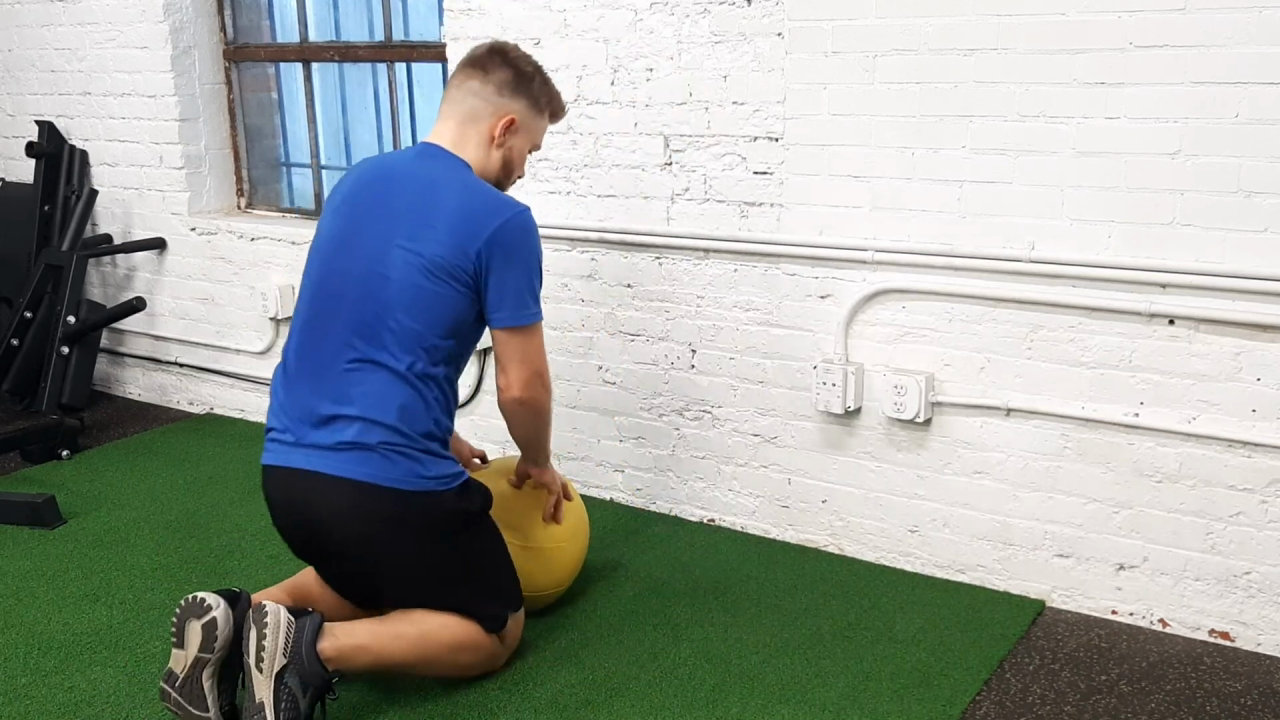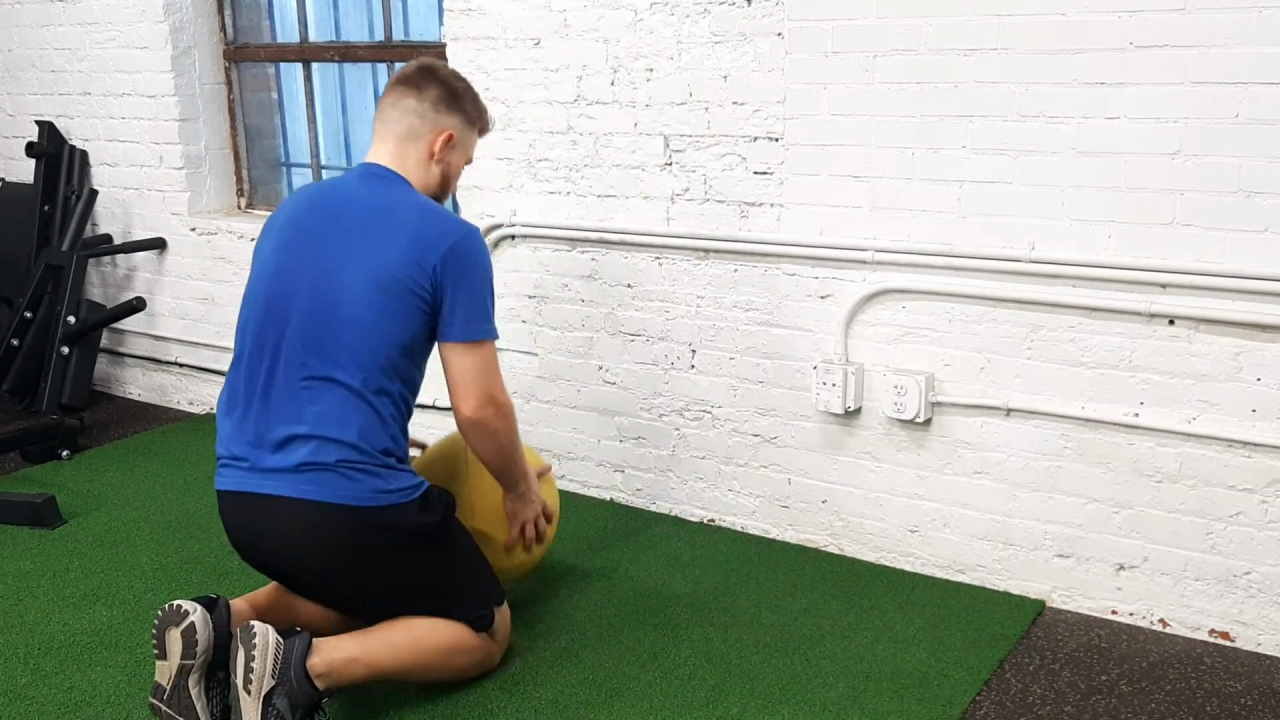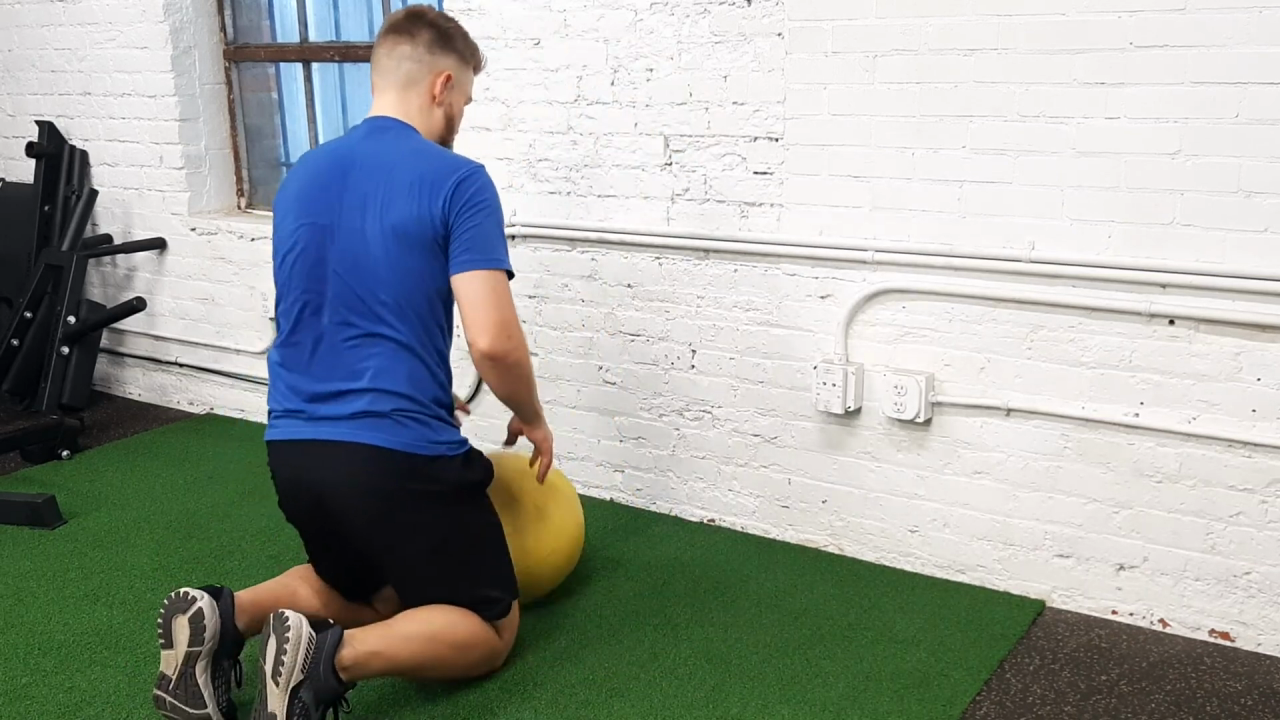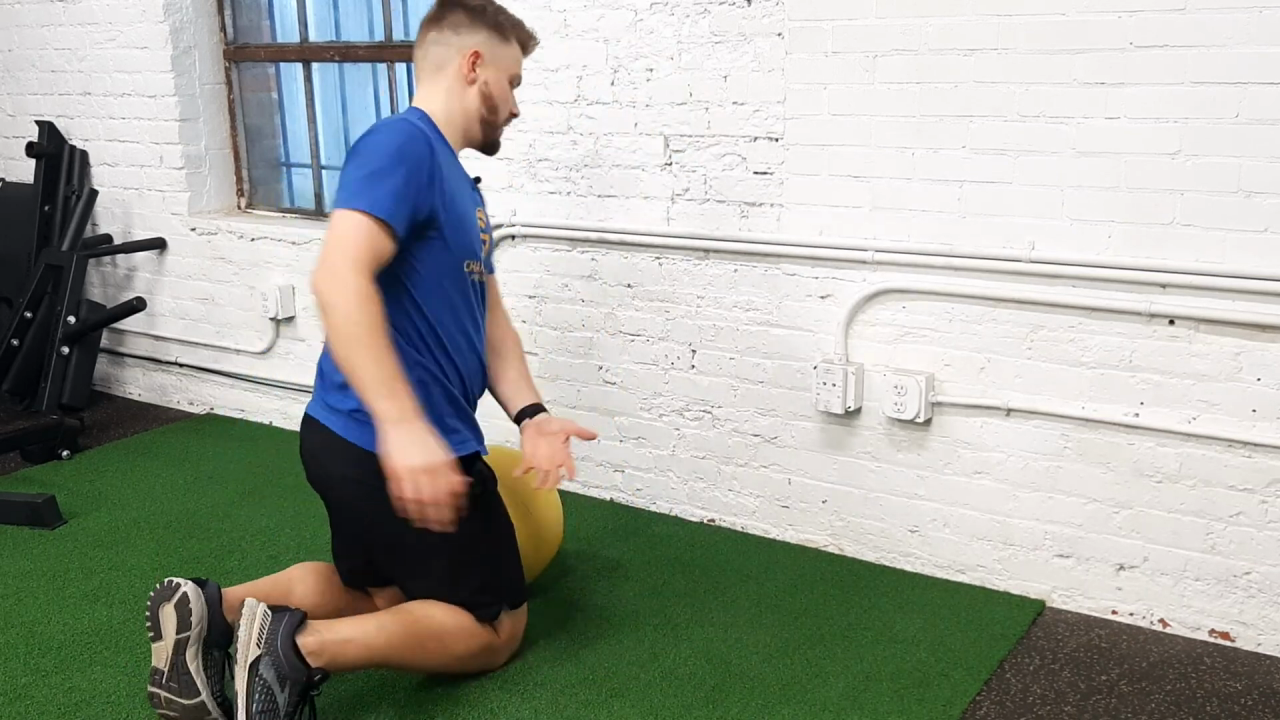
dt=0.5s
person 1, frame 1
left shoulder: (356, 182)
right shoulder: (500, 222)
right elbow: (520, 390)
right wrist: (538, 466)
left hip: (285, 471)
right hip: (385, 483)
left knee: (372, 583)
right knee: (493, 630)
left ankle: (241, 614)
right ankle: (318, 649)
person 1, frame 2
left shoulder: (292, 211)
right shoulder: (449, 241)
right elbow: (479, 407)
right wrist: (522, 491)
left hip: (243, 496)
right hip: (345, 504)
left knee: (358, 588)
right knee: (483, 631)
left ankle: (222, 626)
right ankle: (309, 665)
person 1, frame 3
left shoulder: (302, 176)
right shoulder: (457, 182)
right elbow: (493, 341)
right wrist: (532, 424)
left hip: (295, 449)
right hip: (400, 455)
left knee: (367, 592)
right knee: (488, 629)
left ankle: (225, 615)
right ankle: (331, 657)
person 1, frame 4
left shoulder: (454, 177)
right shoulder: (402, 147)
left elbow: (486, 319)
right elbow: (338, 279)
left wrist: (530, 414)
right wrist: (402, 425)
left hip: (343, 438)
right hip: (388, 447)
left knee: (374, 587)
right knee: (492, 628)
left ankle: (214, 608)
right ankle: (301, 645)
